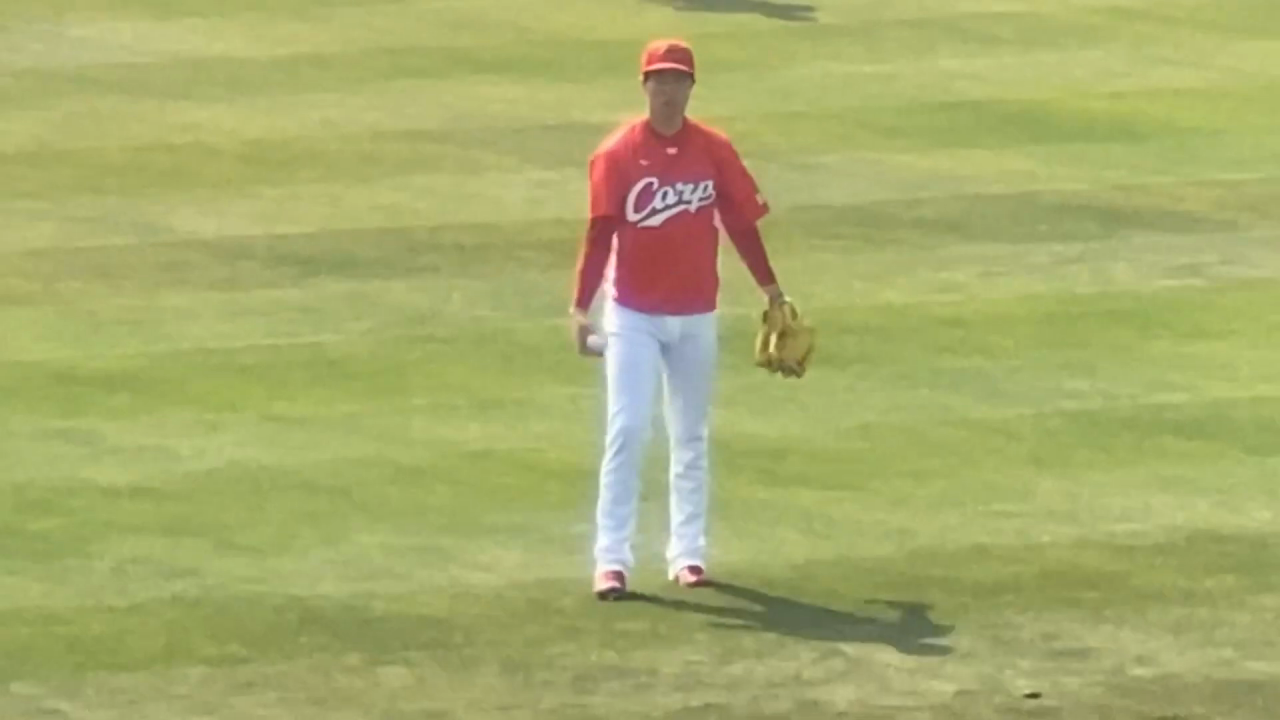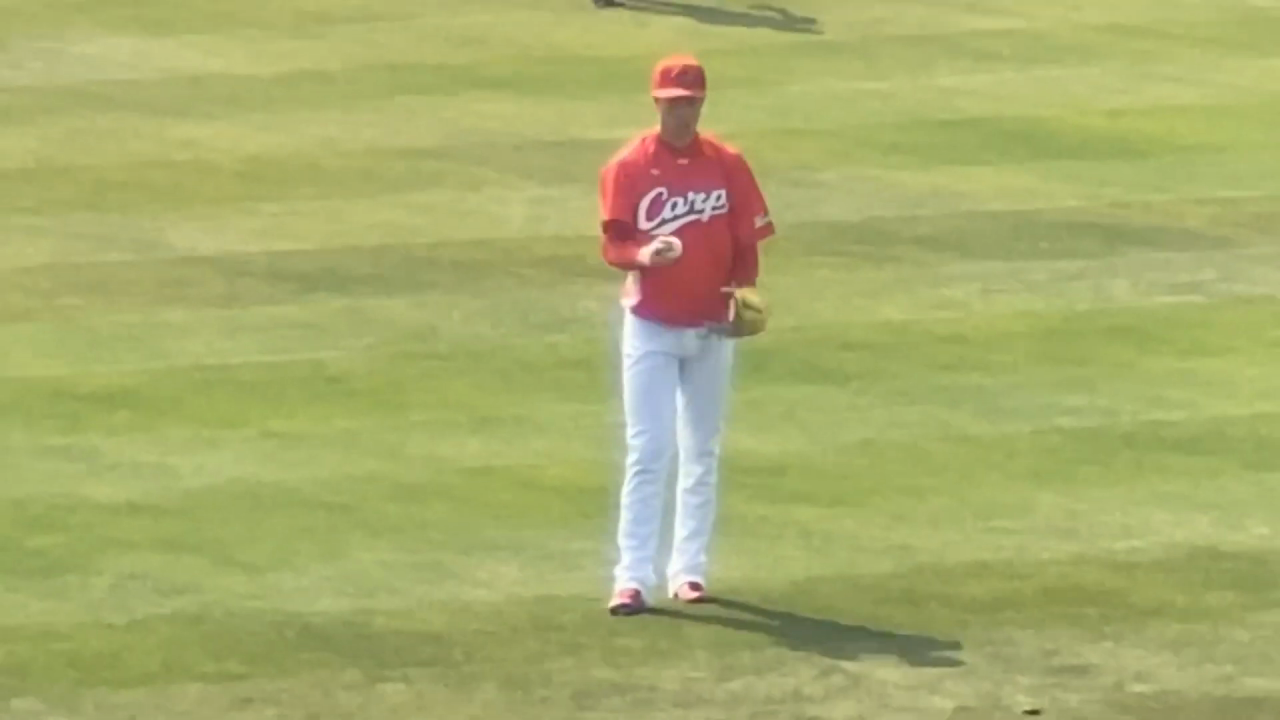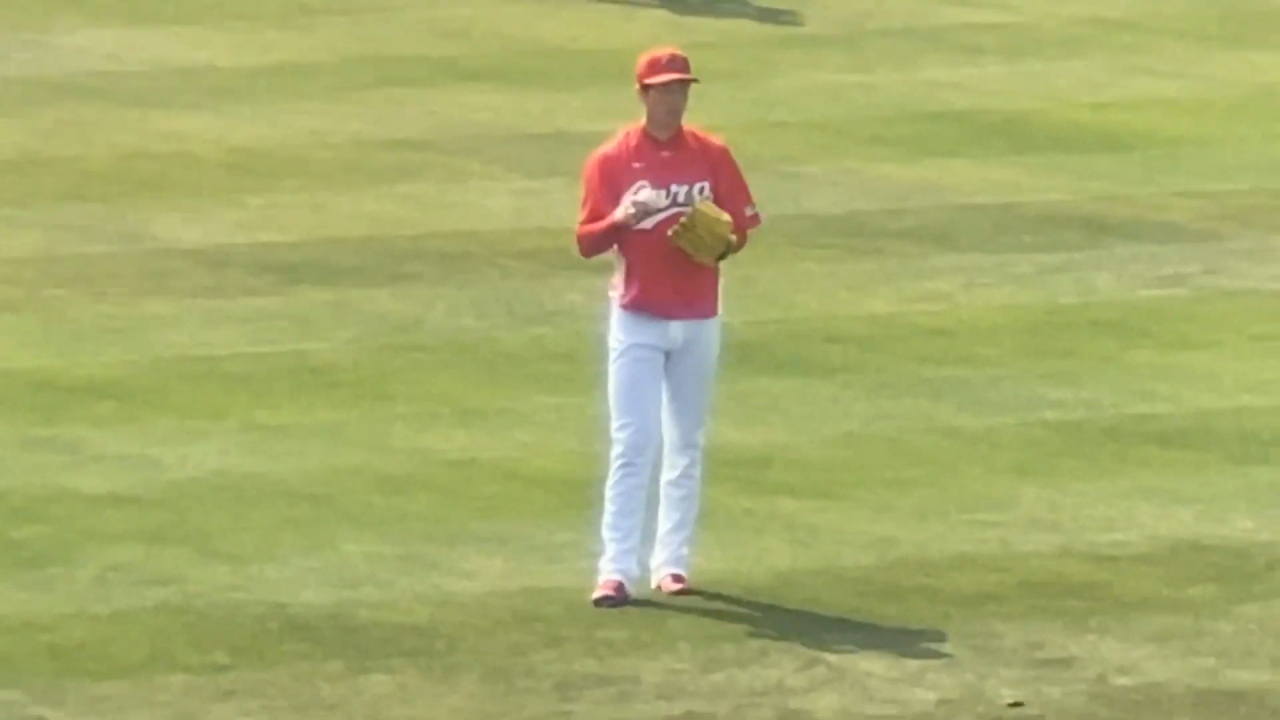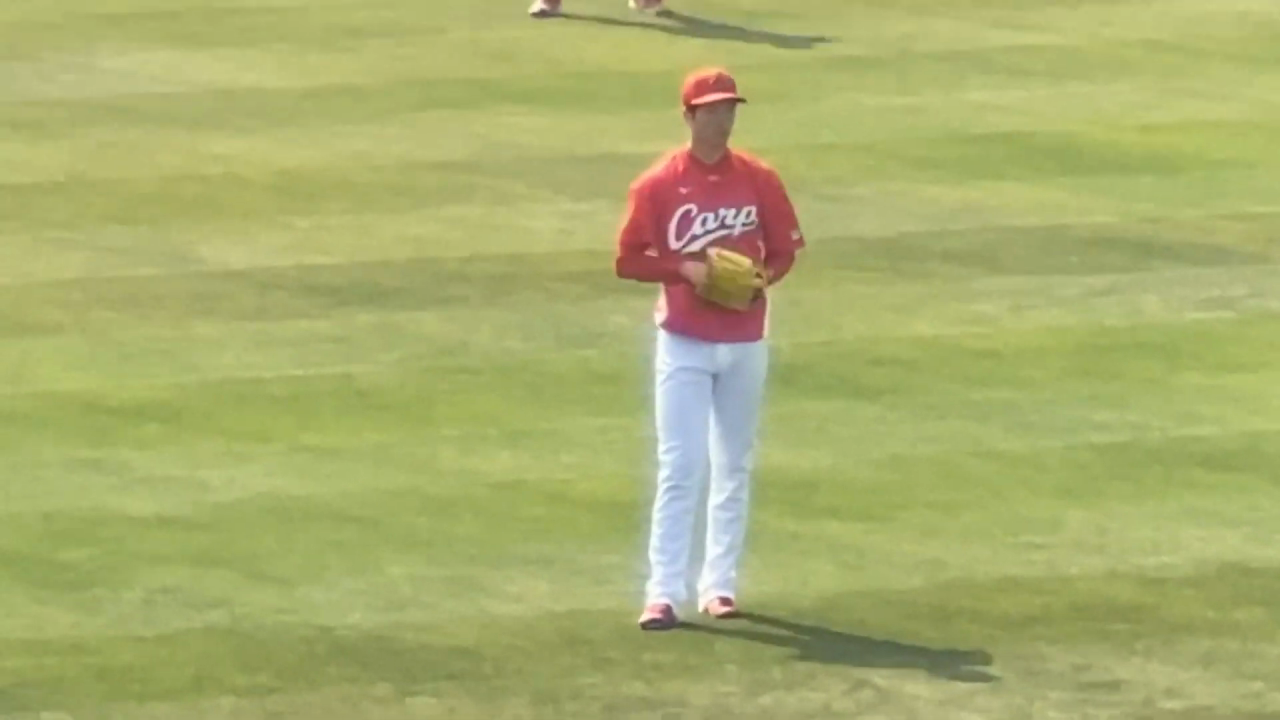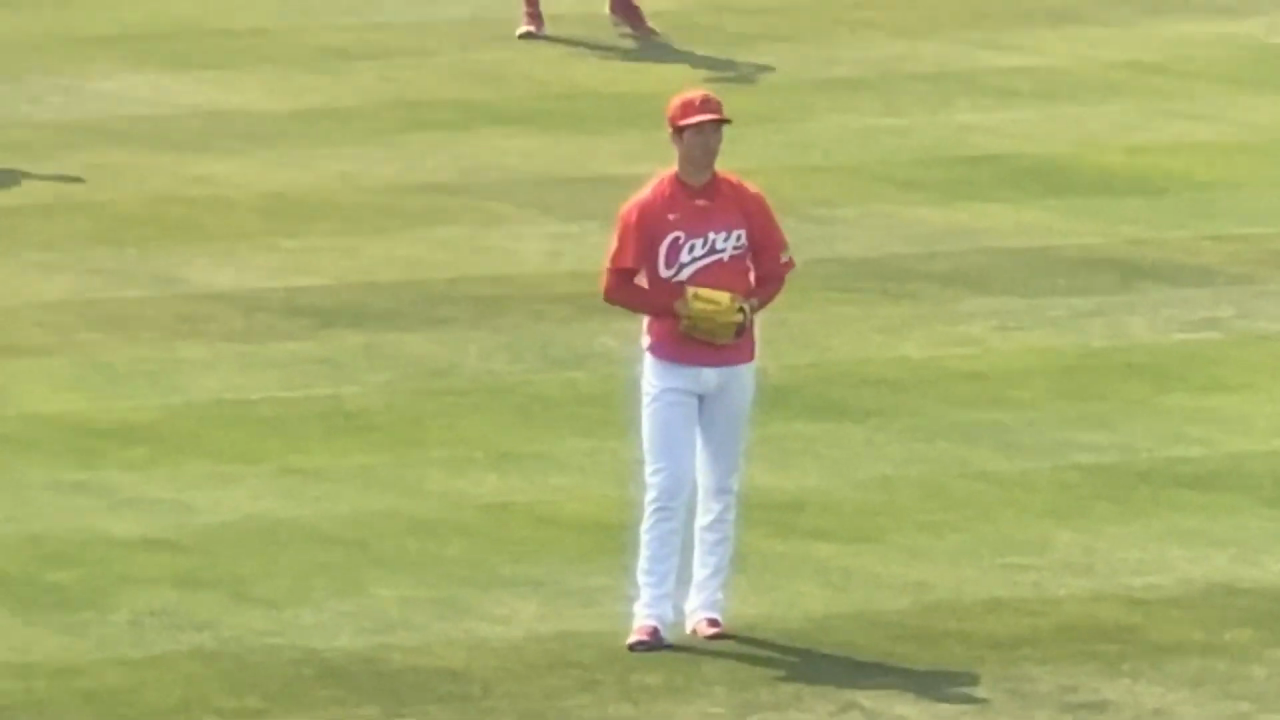
dt=0.5s
person 1, frame 1
left shoulder: (715, 149)
right shoulder: (615, 154)
left elbow: (742, 222)
right elbow: (599, 235)
left wrist: (771, 290)
right wrist: (580, 308)
left hip: (697, 315)
right hip: (633, 313)
left knee: (691, 439)
right knee: (626, 430)
left ankle: (688, 552)
right ankle: (611, 557)
person 1, frame 2
left shoulder: (728, 163)
right shoulder: (627, 166)
left elbow: (748, 242)
right elbow: (611, 248)
left wrist: (746, 289)
right wrist: (644, 256)
left hip: (713, 327)
right hip: (650, 327)
left knee: (701, 453)
right knee: (648, 452)
left ankle: (689, 570)
right ankle: (633, 576)
person 1, frame 3
left shoulder: (713, 154)
right shoulder: (610, 159)
left elbow: (740, 230)
right elbow: (586, 242)
right wrist: (621, 217)
left hip: (698, 319)
right hip: (636, 319)
left knee: (687, 444)
right knee: (632, 443)
left ankle: (671, 561)
right ankle: (617, 568)
person 1, frame 4
left shoulder: (759, 178)
right shoulder: (657, 183)
left elbow: (785, 250)
right elbow: (627, 260)
left wrist: (760, 279)
right wrist: (681, 270)
left hip: (746, 342)
right hip: (684, 342)
left knee: (734, 466)
right knee: (681, 465)
left ankle: (719, 584)
right ankle: (664, 591)
person 1, frame 5
left shoulder: (746, 201)
right shoulder: (646, 207)
left elbow: (774, 272)
right elbow: (616, 287)
left wrist: (749, 306)
right wrist: (676, 306)
left hip: (733, 365)
right hip: (671, 366)
left knee: (721, 488)
right knee: (667, 488)
left ankle: (706, 606)
right ankle: (652, 614)
